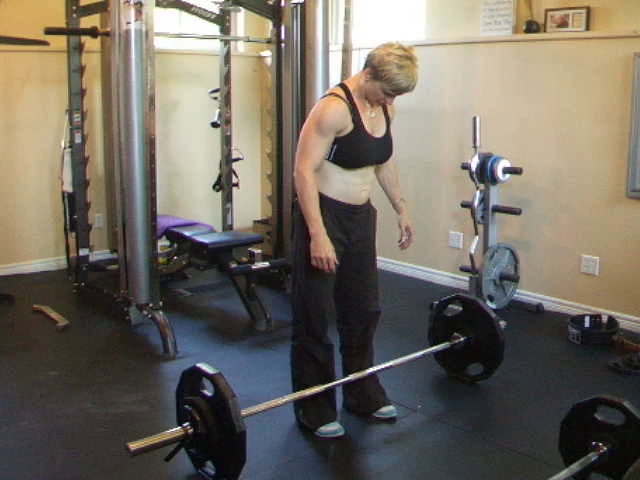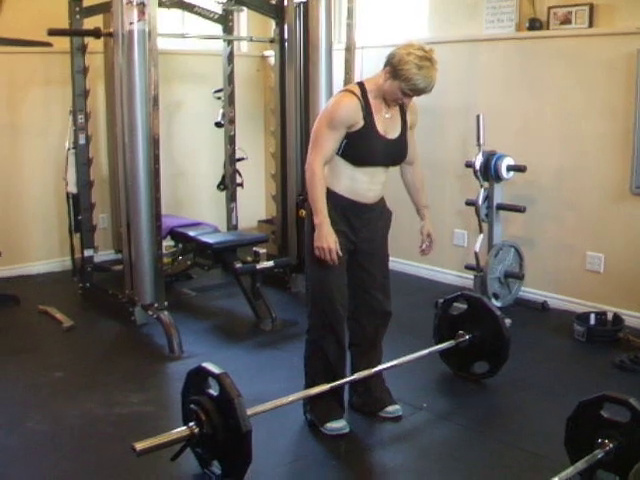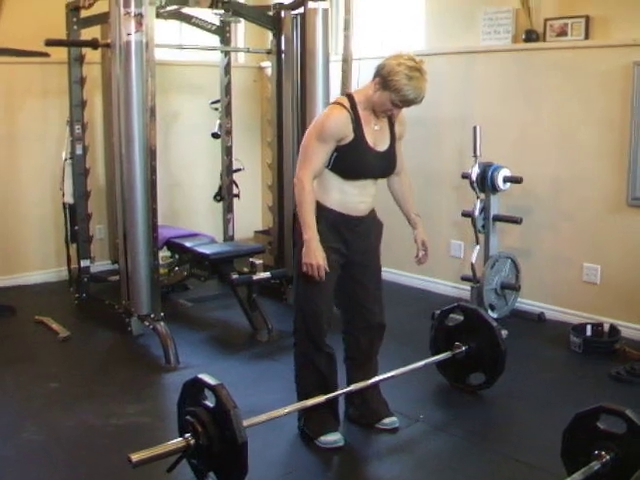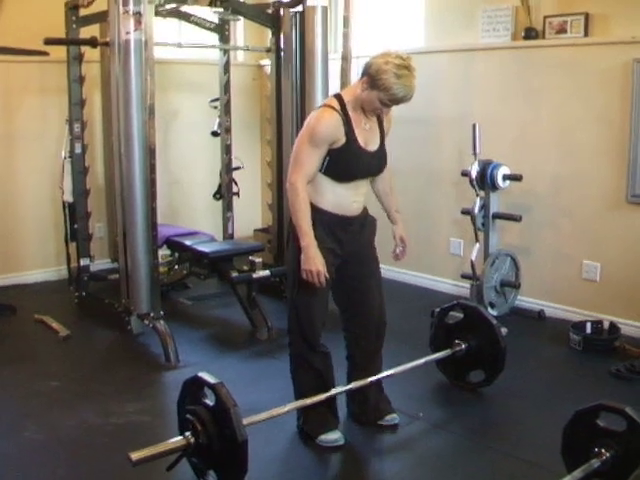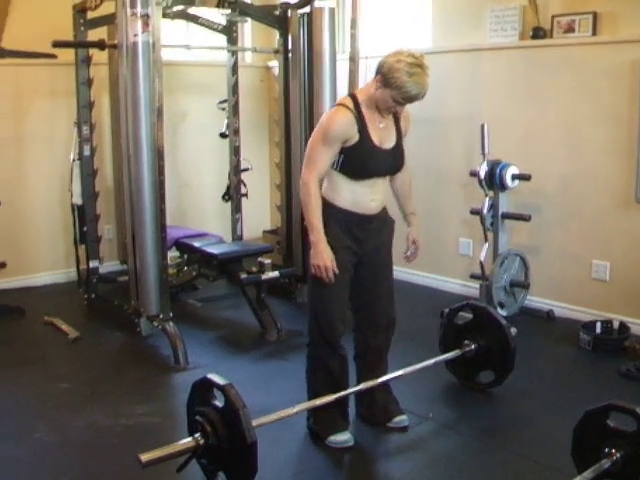
dt=0.3s
person 1, frame 1
left shoulder: (385, 107)
right shoulder: (334, 108)
right elbow: (303, 172)
left wrist: (401, 209)
right wrist: (318, 235)
left hip: (360, 218)
right hip: (324, 216)
left knee: (364, 310)
right knee: (315, 316)
left ankle: (363, 394)
right ankle: (314, 408)
person 1, frame 2
left shoulder: (407, 112)
right shoulder: (347, 104)
left elbow: (410, 164)
right elbow: (314, 164)
left wrist: (424, 215)
right wrist: (321, 225)
left hip: (373, 216)
right hip: (334, 214)
left knee: (375, 308)
right knee: (328, 312)
left ankle: (368, 392)
right ankle: (323, 405)
person 1, frame 3
left shoulder: (394, 123)
right shoulder: (337, 117)
left elbow: (397, 175)
right elbow: (303, 178)
left wrist: (416, 224)
right wrist: (310, 241)
left hip: (364, 229)
right hip: (325, 227)
left knee: (369, 321)
right knee: (315, 326)
left ankle: (366, 404)
right ankle: (317, 418)
person 1, frame 4
left shoulder: (381, 119)
right shoulder: (327, 119)
right elbow: (296, 183)
left wrist: (396, 221)
right wrist: (308, 247)
left hip: (358, 228)
right hip: (319, 229)
left knee: (370, 318)
right knee: (309, 327)
left ankle: (368, 402)
right ankle: (316, 417)
person 1, frame 5
left shoulder: (399, 118)
right shoulder: (342, 118)
right elbow: (309, 180)
left wrist: (411, 222)
right wrist: (318, 242)
left hip: (377, 228)
right hip: (337, 227)
left knee: (379, 319)
right knee: (328, 325)
left ankle: (376, 403)
right ankle: (327, 418)
